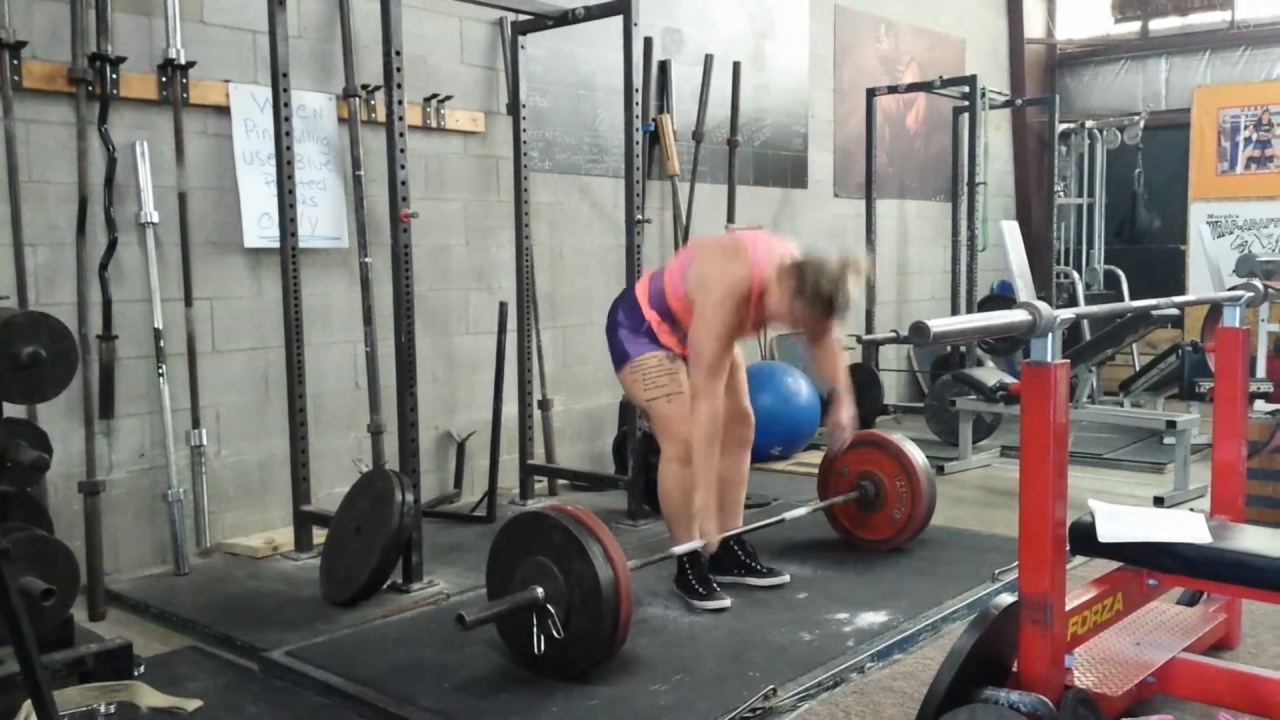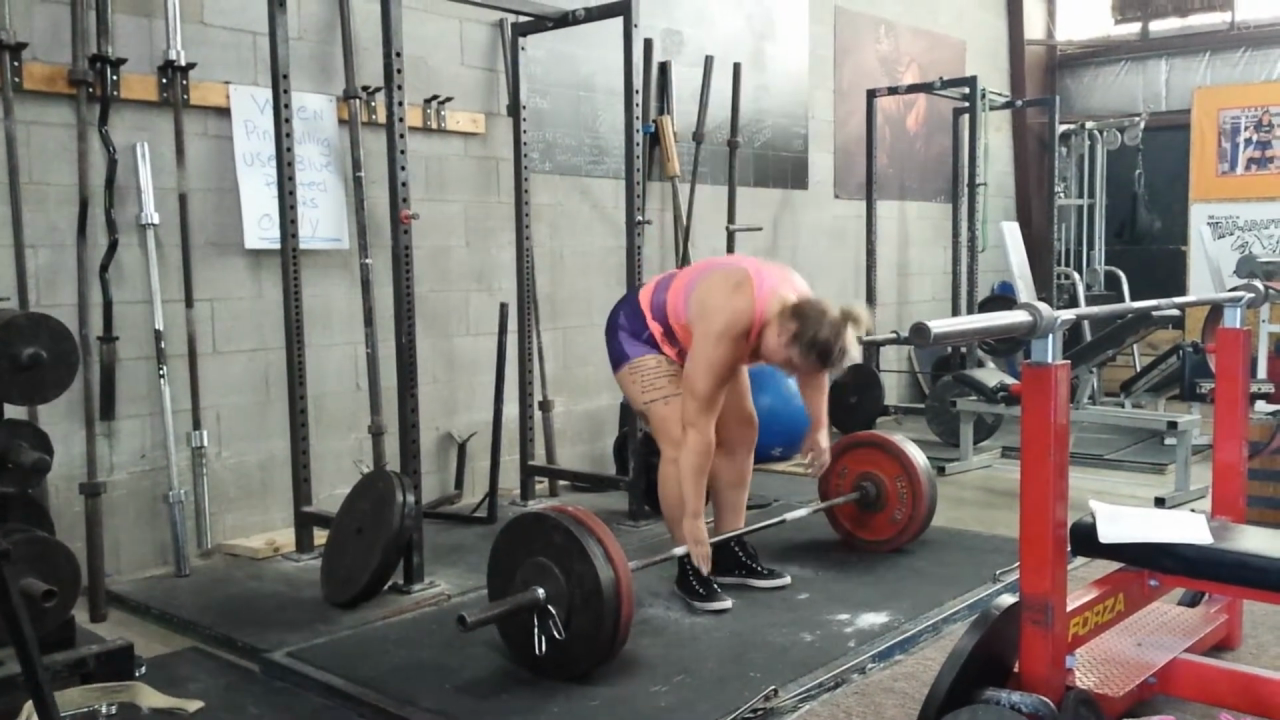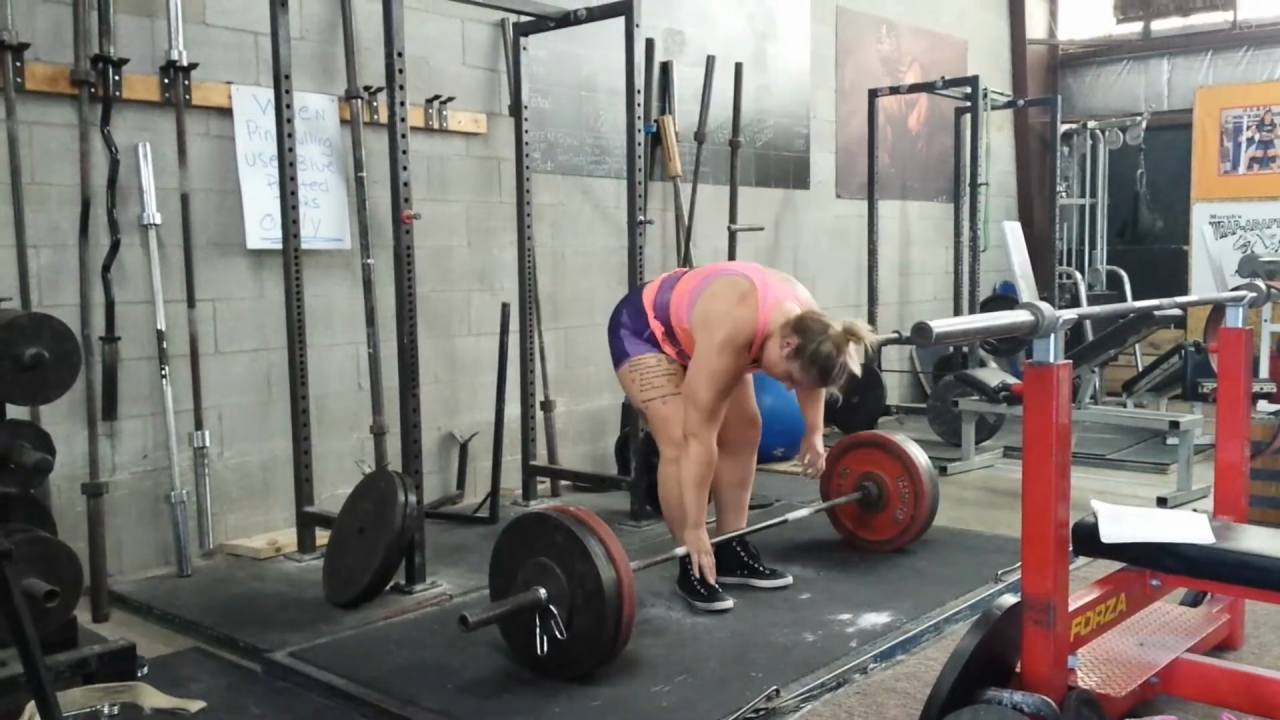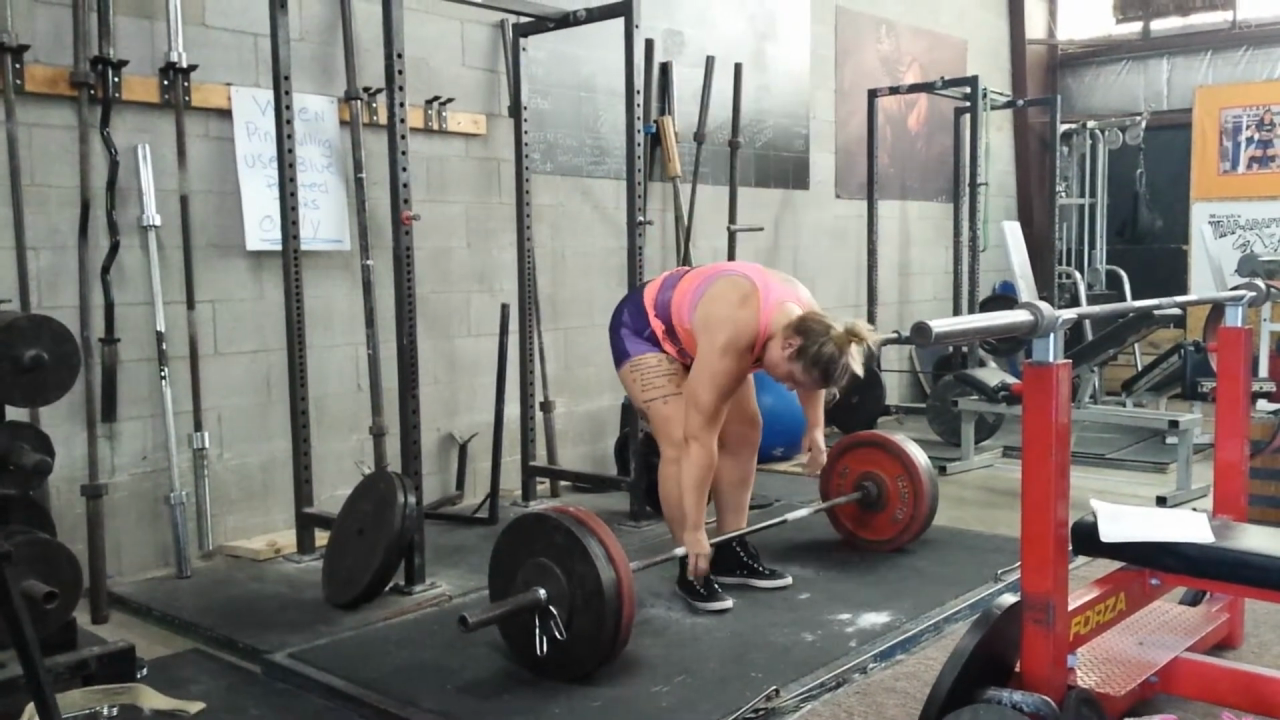
dt=0.1s
person 1, frame 1
left shoulder: (801, 274)
right shoulder: (729, 284)
left elbow: (824, 338)
right elbow: (706, 395)
left wrist: (842, 400)
right wrist: (704, 493)
left hip: (692, 328)
right hip: (643, 329)
left knee: (739, 427)
right knee: (681, 438)
left ankle: (728, 553)
right ankle: (689, 566)
person 1, frame 2
left shoulder: (800, 308)
right shoulder: (727, 323)
left elbow: (814, 370)
right elbow: (697, 426)
left wrist: (819, 429)
right wrist: (692, 519)
left hip: (692, 336)
right hip: (641, 331)
left knee: (743, 430)
right knee: (680, 442)
left ankle: (729, 552)
right ankle: (690, 568)
person 1, frame 3
left shoulder: (806, 321)
right shoulder: (730, 331)
left elbow: (811, 378)
right elbow: (698, 436)
left wrist: (814, 433)
right wrist: (695, 530)
left hip: (690, 331)
right hip: (643, 331)
left knee: (744, 432)
right knee: (678, 443)
left ankle: (732, 552)
right ankle: (691, 567)
person 1, frame 4
left shoulder: (807, 323)
right shoulder: (732, 334)
left elbow: (811, 373)
right elbow: (699, 438)
left wrist: (815, 427)
right wrist: (694, 532)
left hip: (692, 329)
right hip: (644, 329)
left knee: (745, 431)
right knee: (679, 443)
left ankle: (732, 552)
right ankle: (691, 567)
